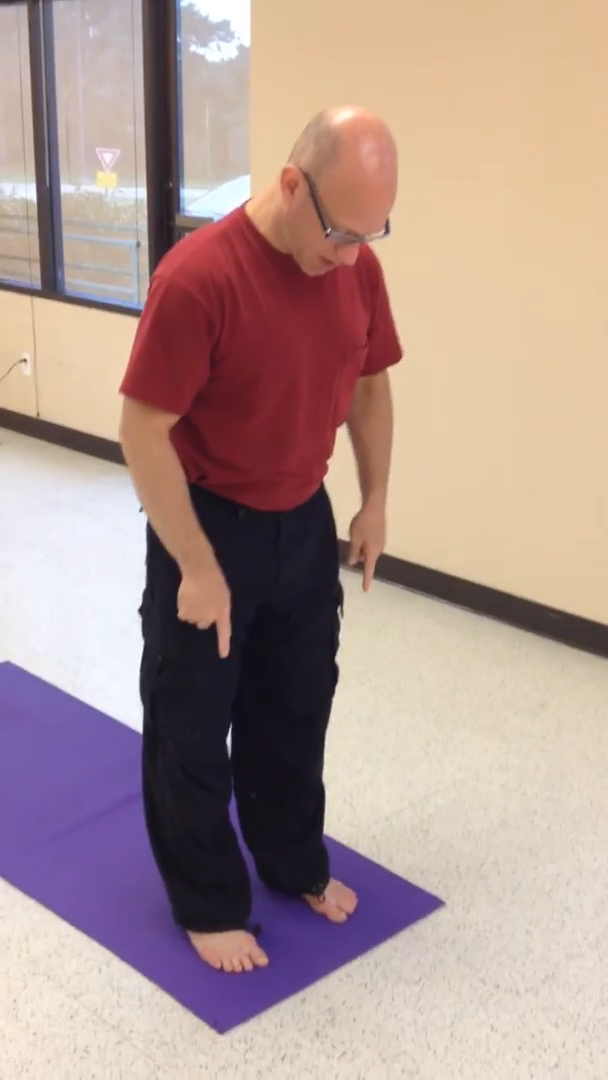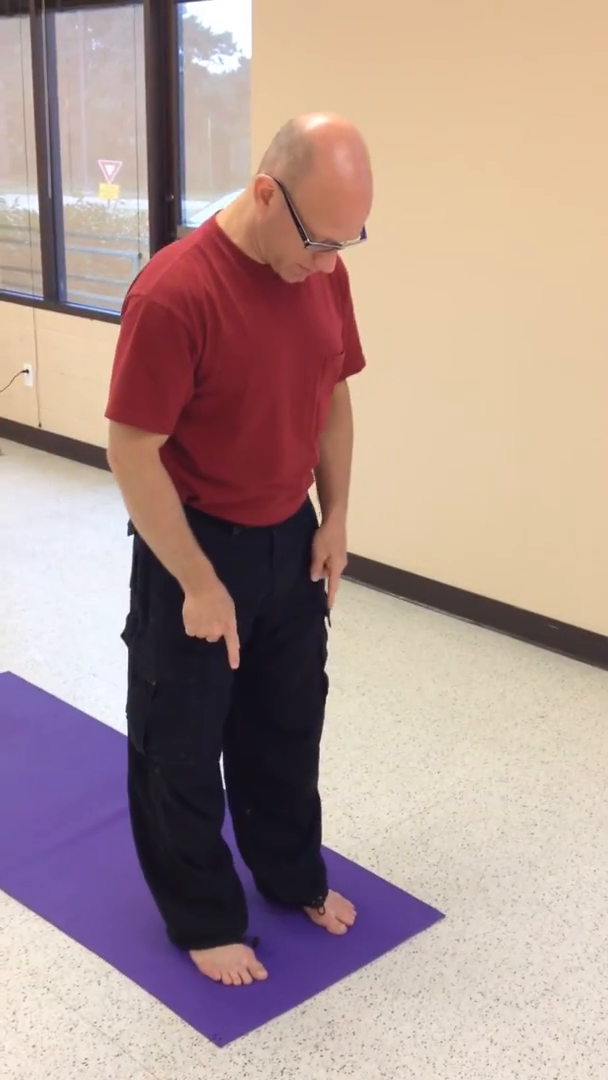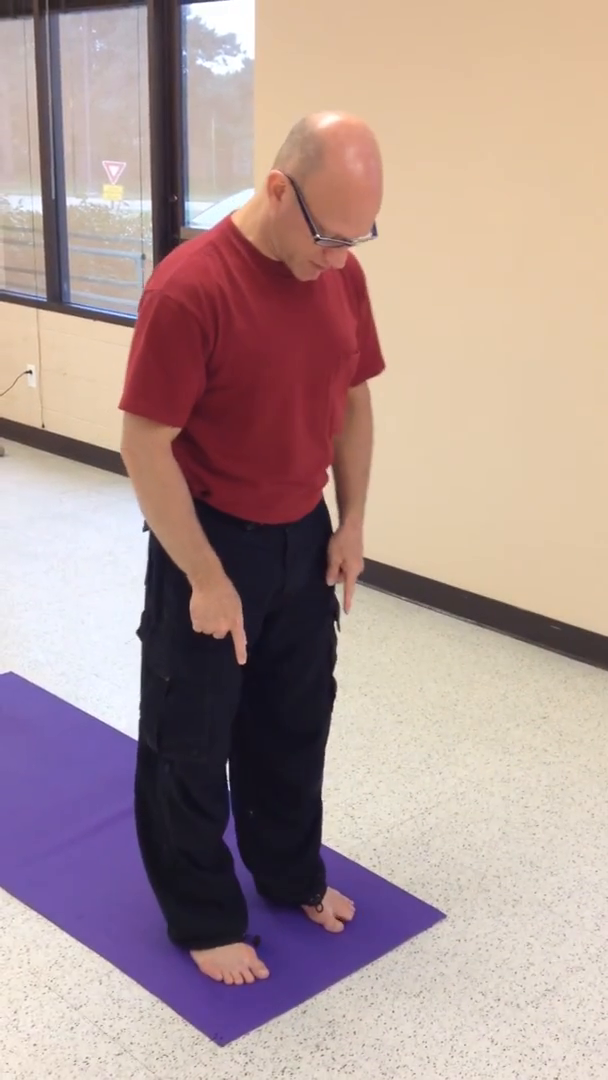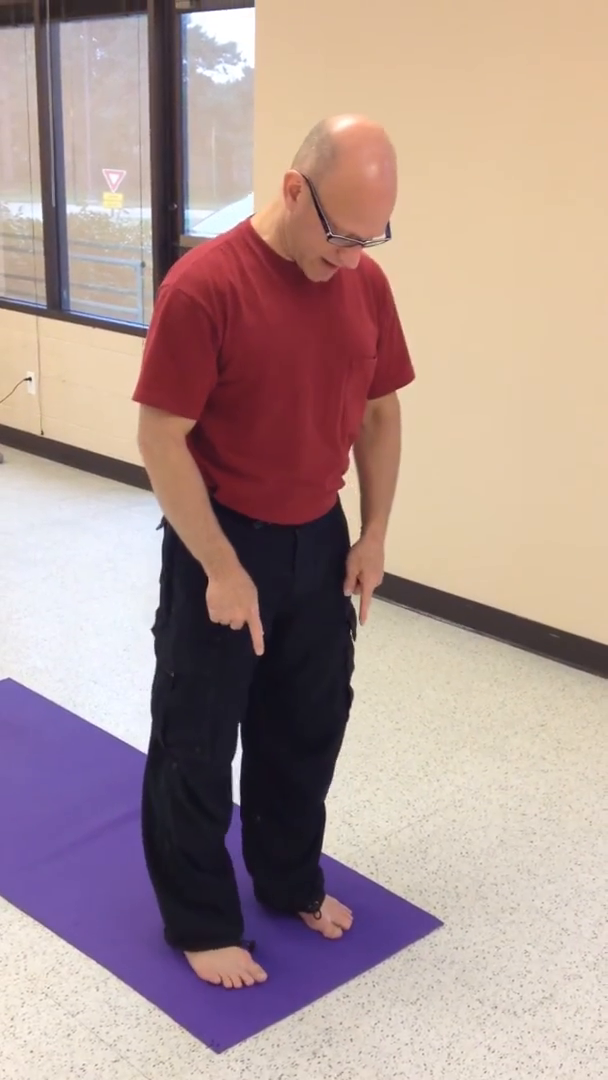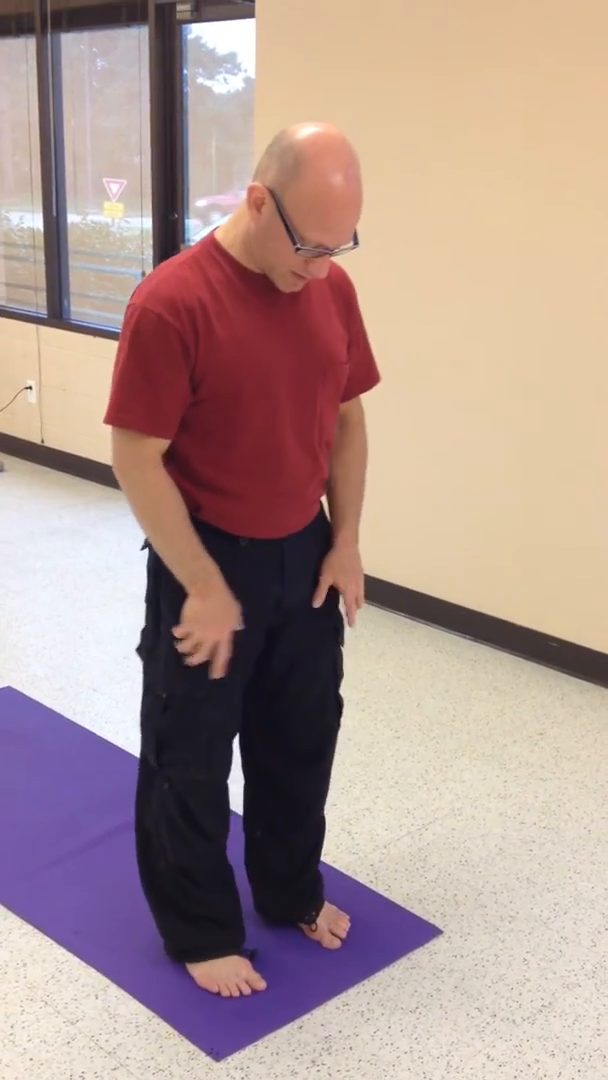
dt=0.4s
person 1, frame 1
left shoulder: (358, 268)
right shoulder: (197, 277)
left elbow: (370, 386)
right elbow: (144, 431)
left wrist: (374, 503)
right wrist: (197, 568)
left hip: (305, 524)
right hip: (207, 529)
left knee: (296, 712)
right knee: (193, 729)
left ankle: (295, 862)
right ankle: (208, 904)
person 1, frame 2
left shoulder: (326, 274)
right shoulder: (172, 294)
right elbow: (132, 454)
left wrist: (334, 516)
right wrist: (199, 584)
left hip: (291, 541)
right hip: (194, 552)
left knee: (289, 723)
right knee: (182, 747)
left ankle: (294, 876)
right ankle: (202, 918)
person 1, frame 3
left shoulder: (342, 276)
right shoulder: (188, 289)
right elbow: (146, 445)
left wrist: (351, 521)
right wrist: (207, 579)
left hip: (305, 542)
right hip: (208, 549)
left knee: (296, 725)
right knee: (191, 743)
left ankle: (292, 874)
right ankle: (203, 918)
person 1, frame 4
left shoulder: (366, 283)
right shoulder: (203, 285)
left elbow: (379, 413)
right elbow: (161, 439)
left wrist: (373, 534)
right wrist: (222, 570)
left hip: (319, 541)
right hip: (219, 547)
left knee: (307, 727)
right knee: (197, 742)
left ankle: (289, 880)
right ankle: (200, 921)
person 1, frame 5
left shoulder: (332, 287)
right shoulder: (170, 304)
right elbow: (137, 461)
left wrist: (346, 539)
right wrist: (205, 589)
left hip: (306, 556)
right hip: (206, 566)
left knee: (303, 737)
right knee: (190, 760)
left ankle: (290, 892)
right ankle: (200, 931)
